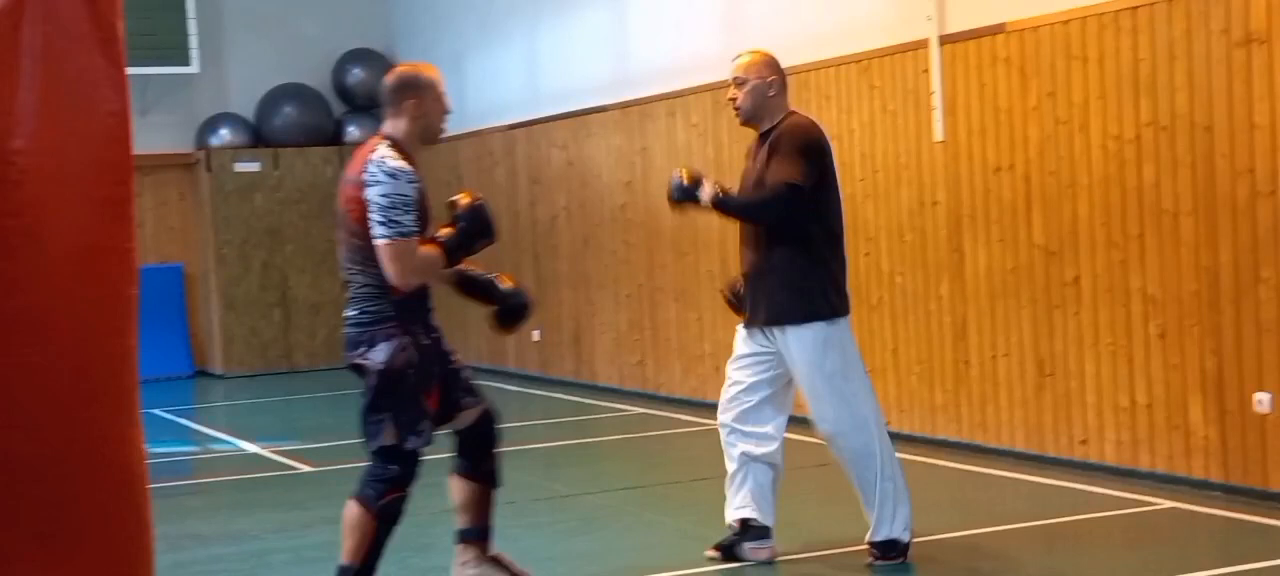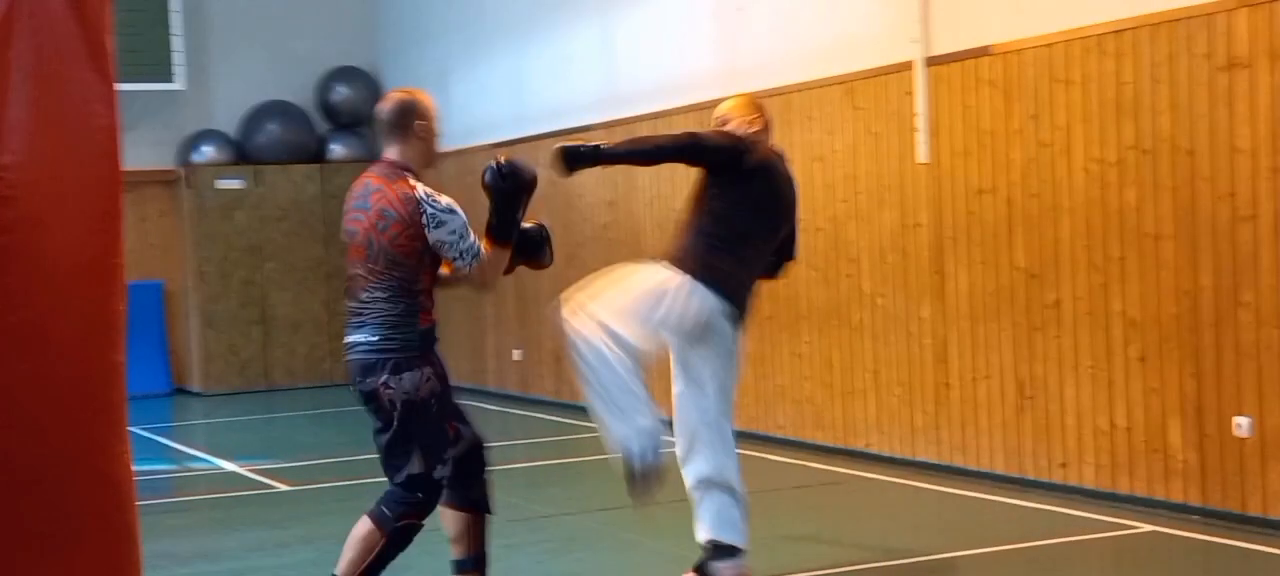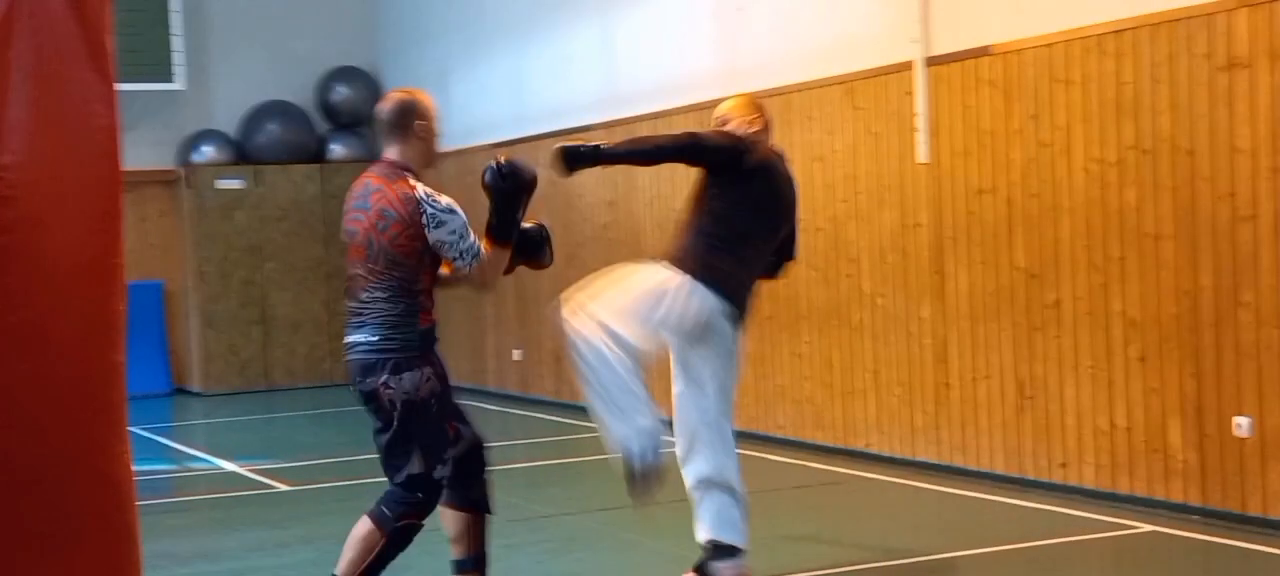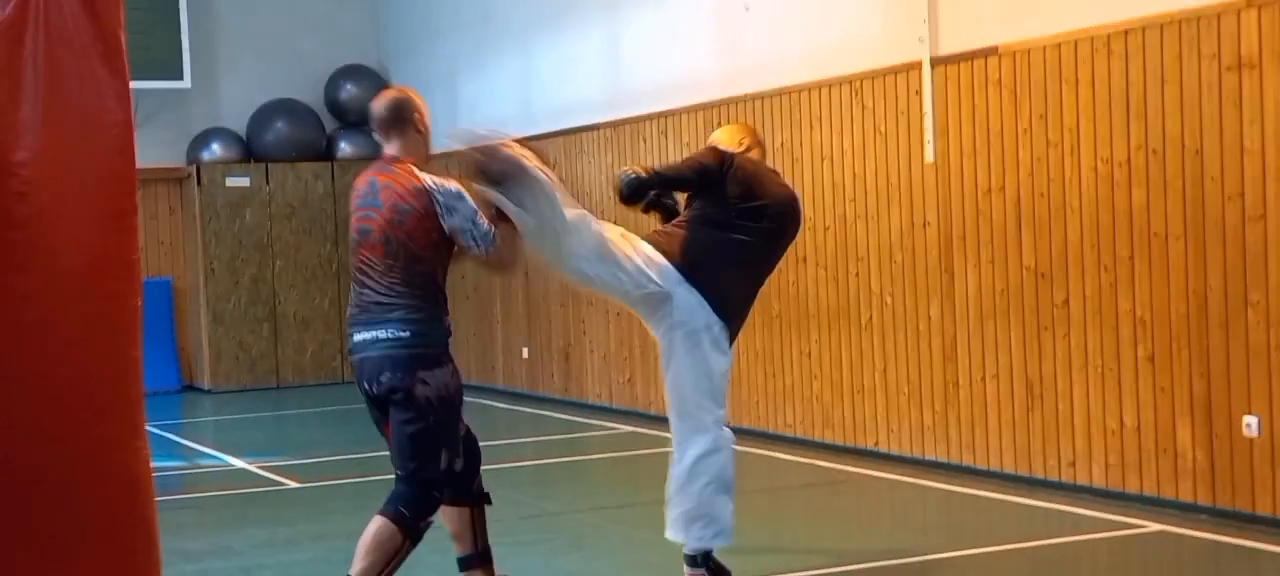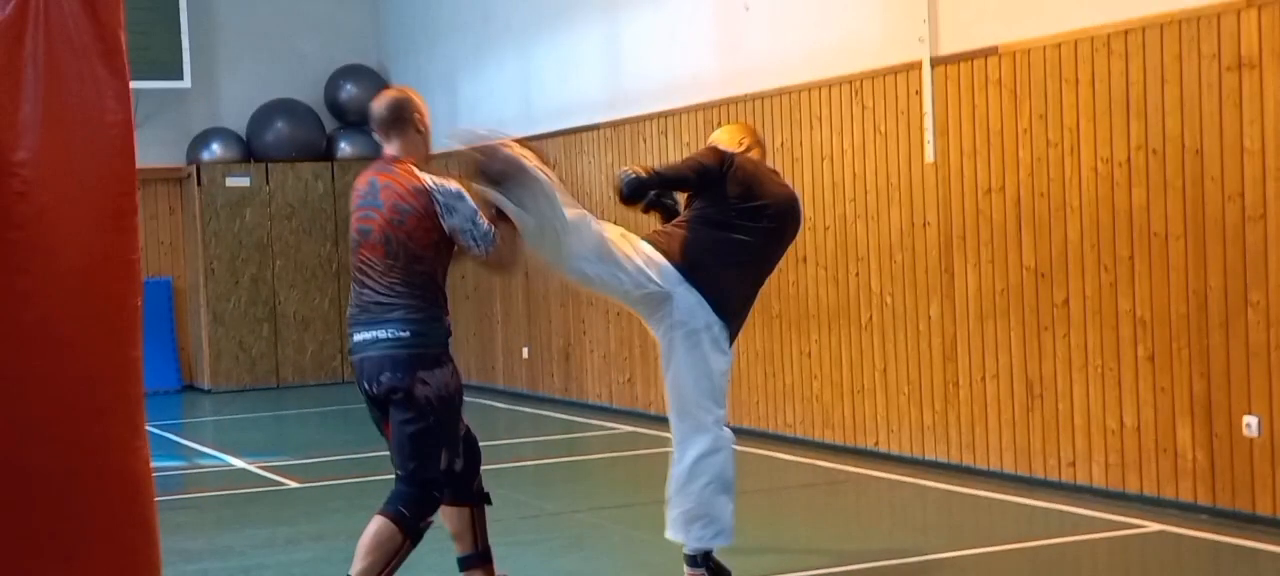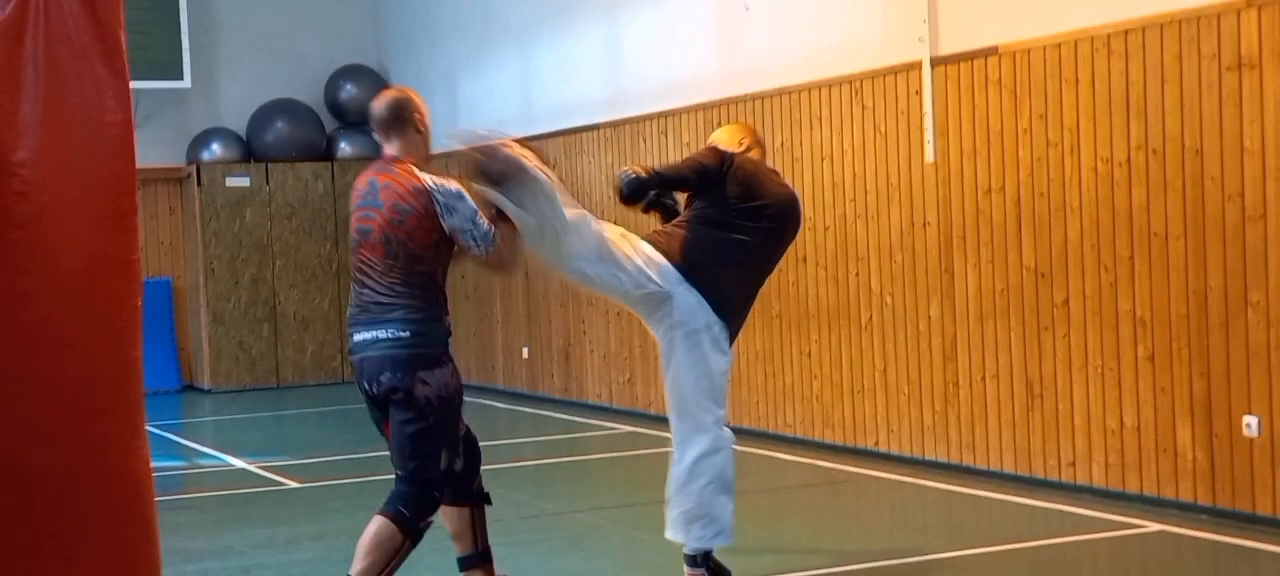
dt=0.7s
person 1, frame 1
left shoulder: (382, 161)
right shoulder: (390, 171)
right elbow: (404, 271)
left wrist: (474, 280)
right wrist: (460, 239)
left hip: (408, 329)
right hip: (387, 335)
left knee: (476, 424)
right knee: (394, 465)
person 1, frame 2
left shoulder: (362, 190)
right shoulder: (428, 205)
right elbow: (483, 275)
left wrist: (505, 251)
right wrist: (507, 212)
left hip: (370, 350)
right hip: (400, 360)
left knee: (462, 455)
right knee: (414, 490)
person 1, frame 3
left shoulder: (363, 190)
right shoulder: (428, 204)
right elbow: (483, 275)
left wrist: (503, 251)
right wrist: (507, 211)
left hip: (368, 350)
right hip: (401, 358)
left knee: (462, 456)
right knee: (414, 490)
person 1, frame 4
left shoulder: (364, 187)
right shoulder: (437, 193)
right elbow: (498, 255)
left wrist: (471, 230)
left hip: (369, 349)
right hip: (412, 353)
left knee: (458, 457)
right knee: (418, 489)
person 1, frame 5
left shoulder: (364, 186)
right shoulder: (438, 192)
right elbow: (501, 255)
left wrist: (474, 222)
left hip: (369, 350)
right hip: (414, 352)
left knee: (457, 457)
right knee: (419, 489)
person 1, frame 6
left shoulder: (364, 186)
right shoulder: (437, 192)
right elbow: (501, 254)
left wrist: (479, 208)
left hip: (368, 350)
right hip: (414, 351)
left knee: (458, 456)
right knee: (419, 488)
person 2, frame 1
left shoulder: (798, 135)
right shoulder: (764, 144)
left elbow: (781, 207)
left wrist: (714, 197)
right wrist: (748, 279)
left hip: (806, 309)
right hip: (766, 310)
left knee: (846, 421)
right knee: (742, 416)
left ankle: (891, 532)
right ankle: (752, 528)
person 2, frame 2
left shoulder: (740, 153)
right shoulder: (781, 184)
left elbow: (671, 147)
right elbow: (776, 260)
left wrist: (591, 153)
left hip: (690, 287)
right hip: (724, 309)
left knee: (587, 313)
right knee: (706, 429)
left ankle: (640, 445)
person 2, frame 3
left shoulder: (738, 152)
right shoulder: (782, 184)
left elbow: (669, 148)
right elbow: (775, 261)
left wrist: (591, 153)
left hip: (688, 287)
right hip: (726, 309)
left knee: (588, 314)
right knee: (706, 426)
left ankle: (640, 445)
person 2, frame 4
left shoulder: (724, 165)
right shoulder: (788, 205)
left elbow: (640, 182)
left wrist: (637, 179)
left hip: (663, 270)
right hip: (709, 316)
left knee: (571, 235)
right knee: (702, 428)
person 2, frame 5
left shoulder: (724, 165)
right shoulder: (787, 206)
left elbow: (645, 183)
left wrist: (638, 180)
left hip: (659, 268)
right hip: (709, 316)
right knee: (703, 429)
person 2, frame 6
left shoulder: (726, 166)
right shoulder: (787, 205)
left elbow: (684, 172)
left wrist: (643, 180)
right wrist: (674, 212)
left hip: (660, 269)
right hip: (707, 315)
left knee: (573, 234)
right knee: (703, 428)
